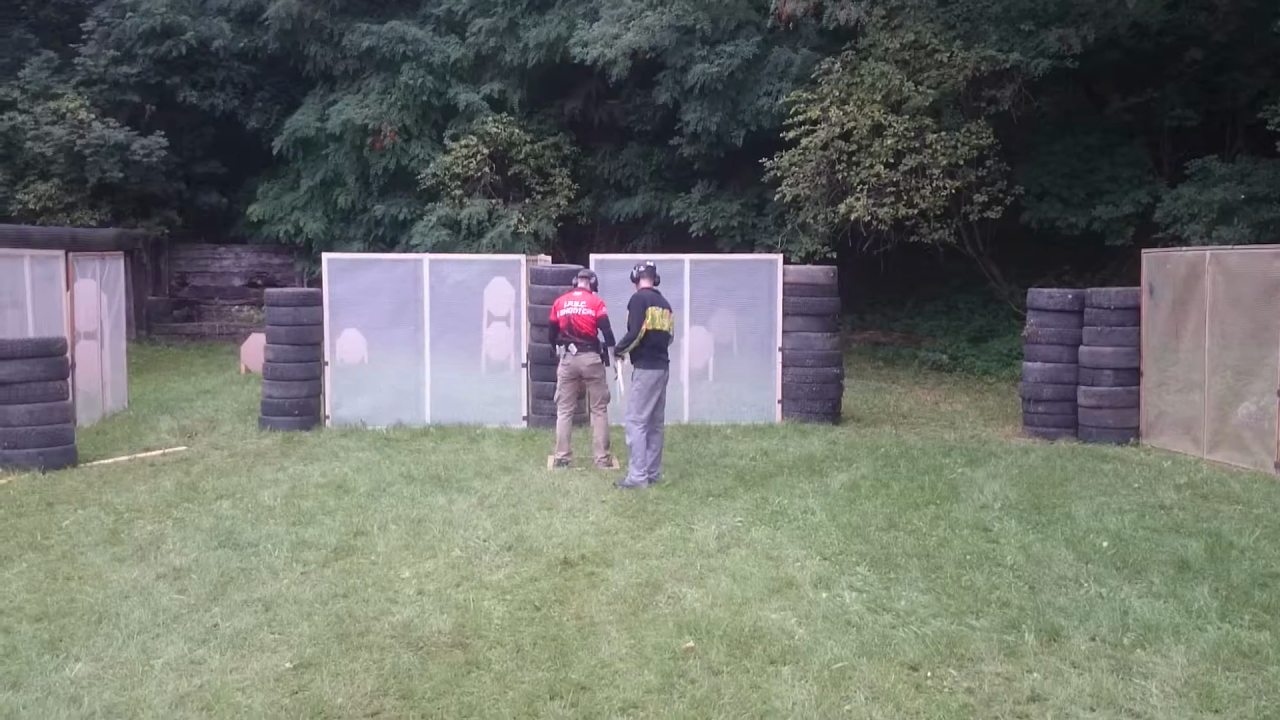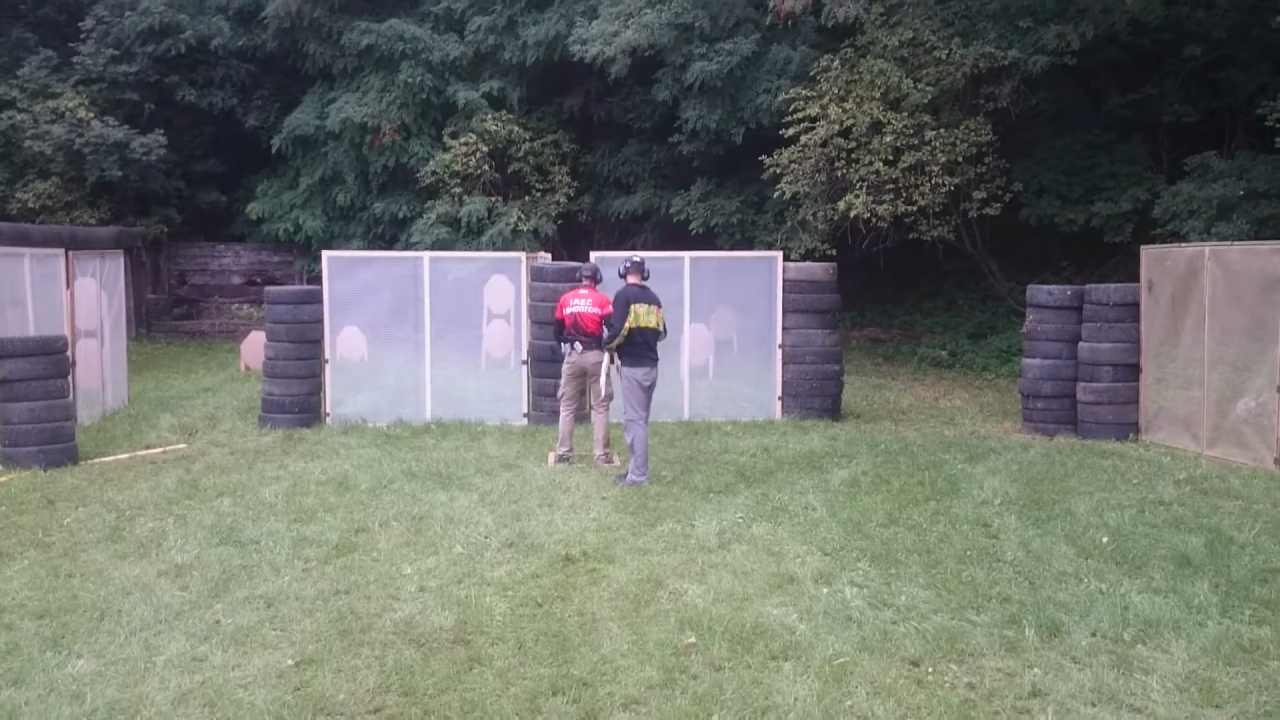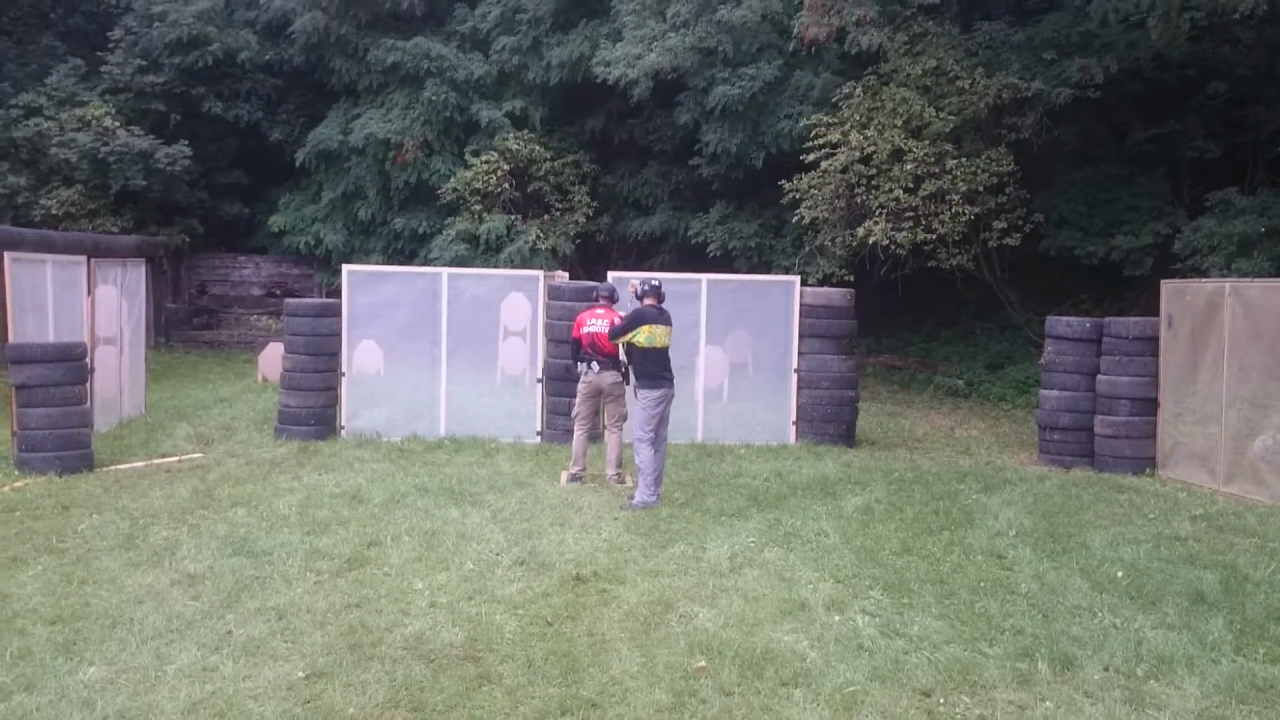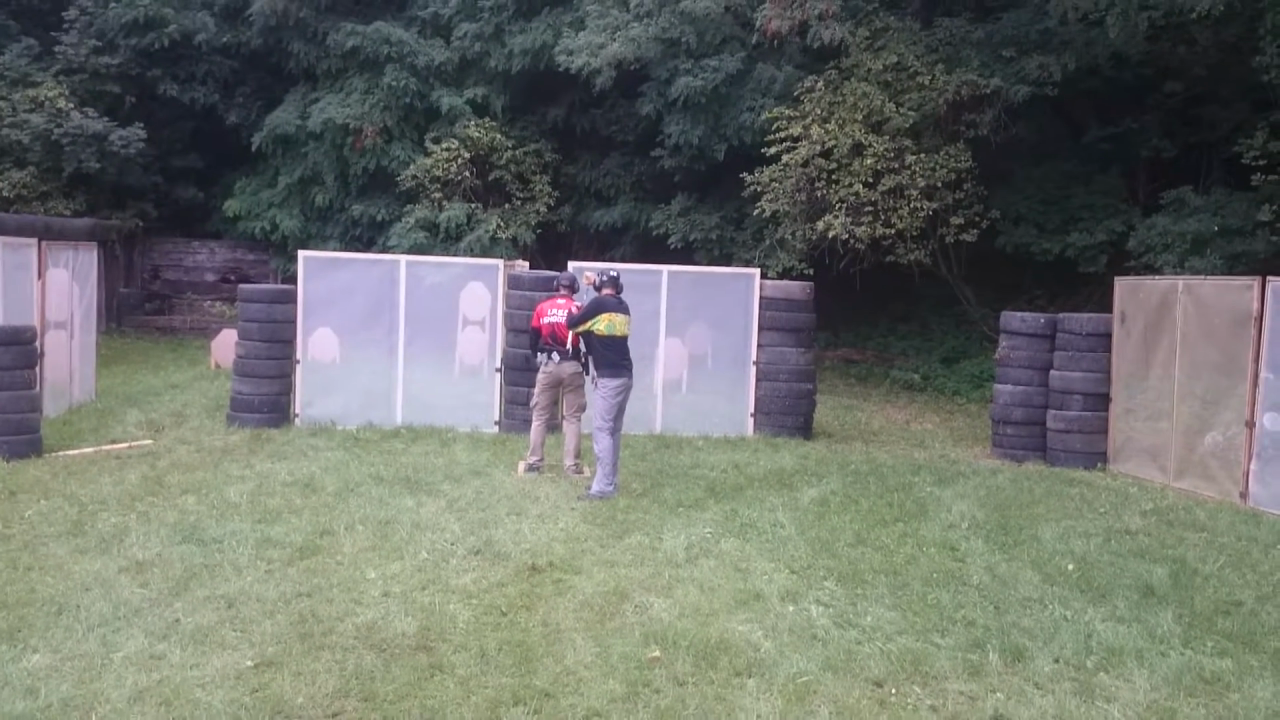
dt=1s
person 1, frame 1
left shoulder: (639, 298)
right shoulder: (664, 303)
left elbow: (635, 332)
right elbow: (669, 336)
left wrist: (620, 350)
left hip: (645, 368)
right hip: (662, 367)
left knee: (635, 421)
right knee: (655, 423)
left ankle: (637, 476)
right ankle: (652, 472)
person 1, frame 2
left shoulder: (624, 295)
right shoulder: (654, 298)
left elbow: (618, 329)
right elbow: (661, 332)
left wrist: (608, 345)
left hip: (633, 365)
right hip: (651, 365)
left knee: (634, 420)
right knee: (640, 419)
left ankle: (638, 475)
right ankle: (638, 470)
person 1, frame 3
left shoulder: (640, 314)
right shoulder: (665, 316)
left elbow: (613, 336)
left wrist: (618, 319)
right wrist: (639, 291)
left hip: (650, 388)
right hip: (665, 386)
left knee: (643, 440)
right knee: (658, 441)
left ankle: (646, 497)
right ankle: (653, 491)
person 1, frame 4
left shoulder: (599, 303)
right shoulder: (623, 306)
left elbow: (571, 324)
left wrist: (575, 311)
right wrist: (594, 303)
left hip: (610, 377)
right hip: (624, 375)
left knee: (602, 430)
right knee: (613, 430)
left ankle: (603, 487)
right ankle: (609, 482)
person 2, frame 1
left shoulder: (559, 302)
right shoulder: (595, 301)
left elbow: (552, 335)
right elbow: (606, 331)
left hip: (567, 359)
right hip: (591, 358)
left knee: (564, 410)
right knee: (599, 410)
left ankle: (562, 457)
right ankle: (602, 458)
person 2, frame 2
left shoulder: (565, 299)
right shoulder: (602, 300)
left elbow: (558, 331)
left hip: (573, 356)
right hip: (596, 356)
left knee: (567, 406)
right knee: (600, 406)
left ankle: (563, 454)
right ankle: (602, 454)
person 2, frame 3
left shoulder: (582, 318)
right shoulder: (618, 319)
left elbow: (575, 348)
right wrist: (625, 369)
left hip: (588, 375)
right hip: (612, 376)
left knee: (581, 426)
right knee: (614, 427)
left ankle: (576, 472)
right ankle: (614, 474)
person 2, frame 4
left shoulder: (542, 308)
right shoulder: (578, 309)
left elbow: (533, 338)
left wrist: (539, 357)
right wrist: (587, 362)
left hip: (548, 365)
right hip: (572, 366)
left knee: (540, 416)
right knee: (573, 417)
left ankle: (533, 462)
right ankle: (572, 464)
